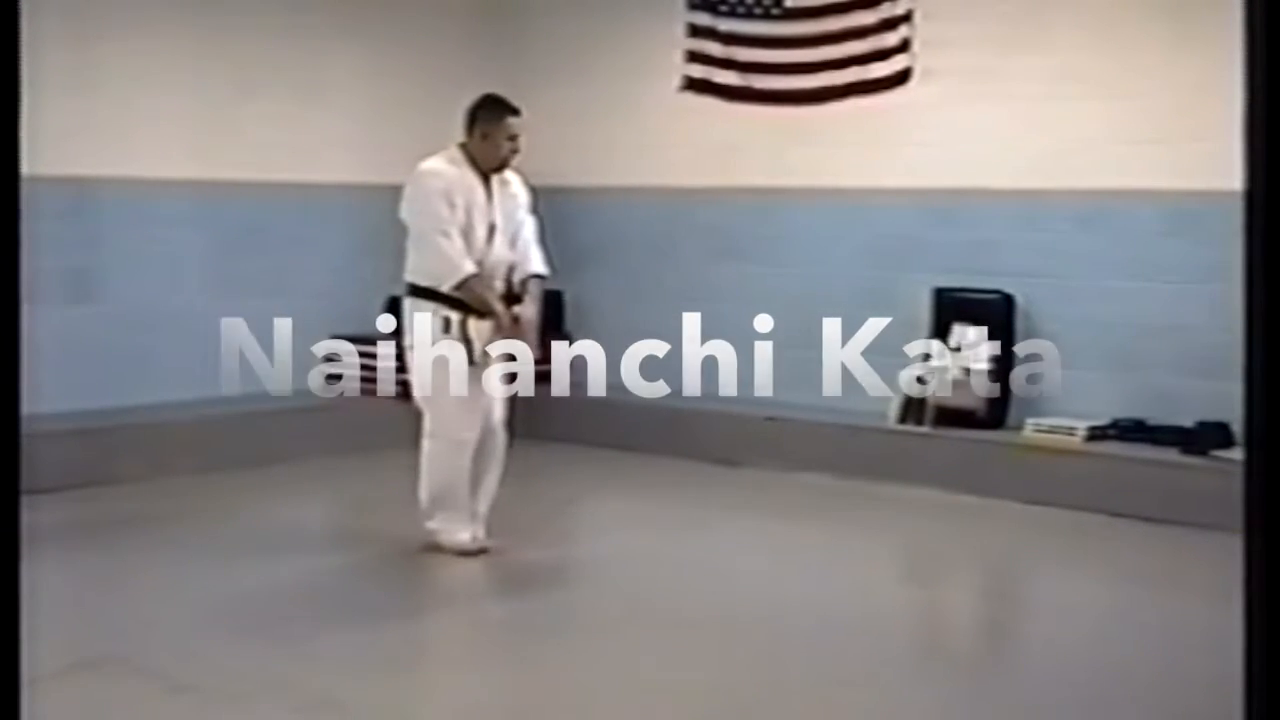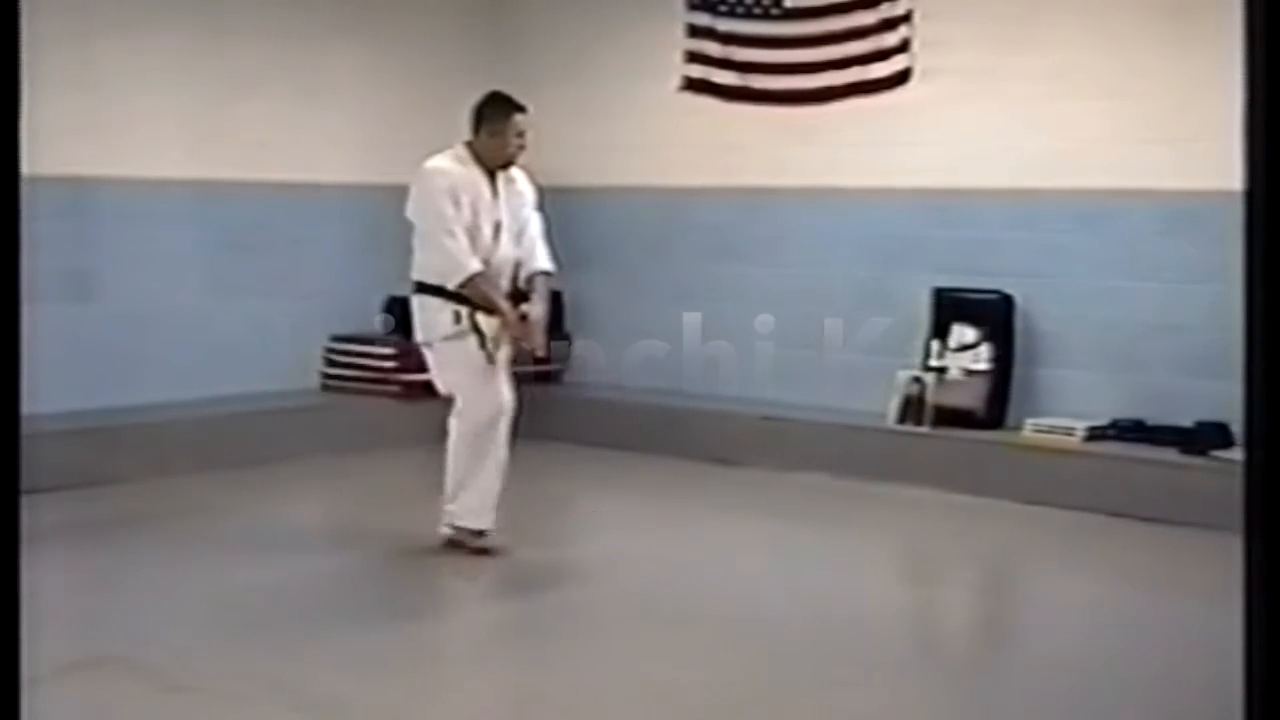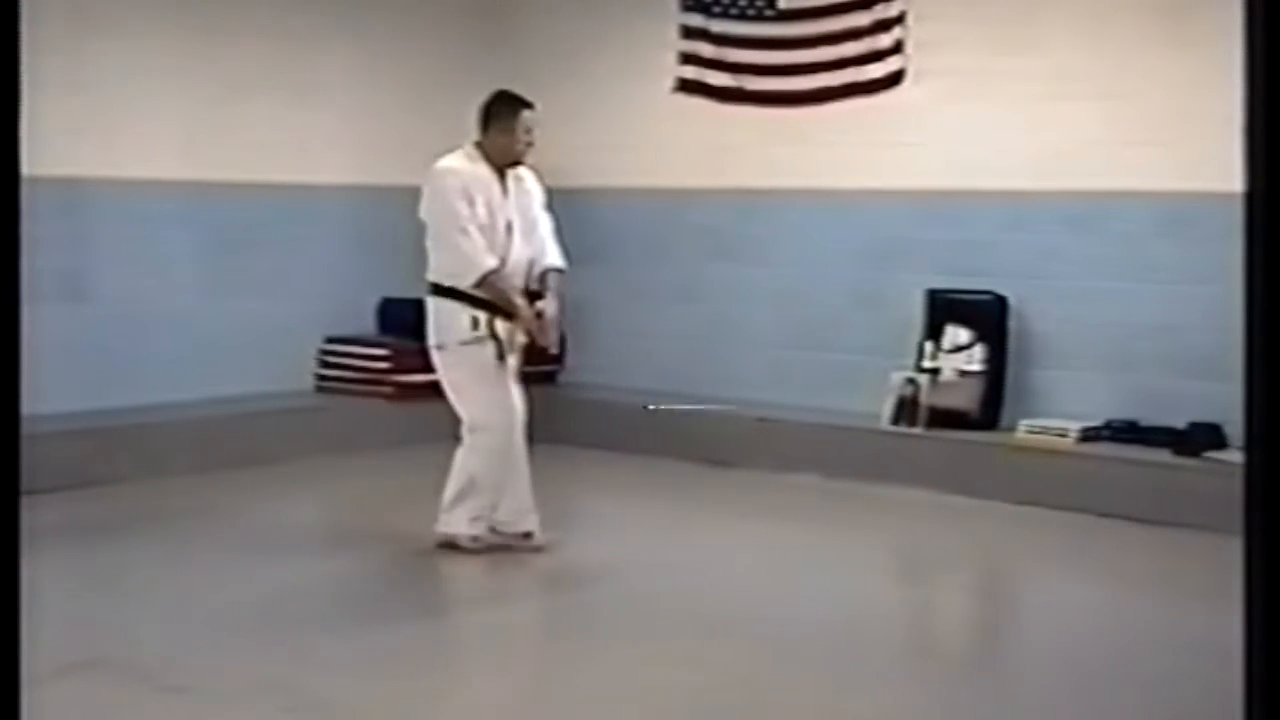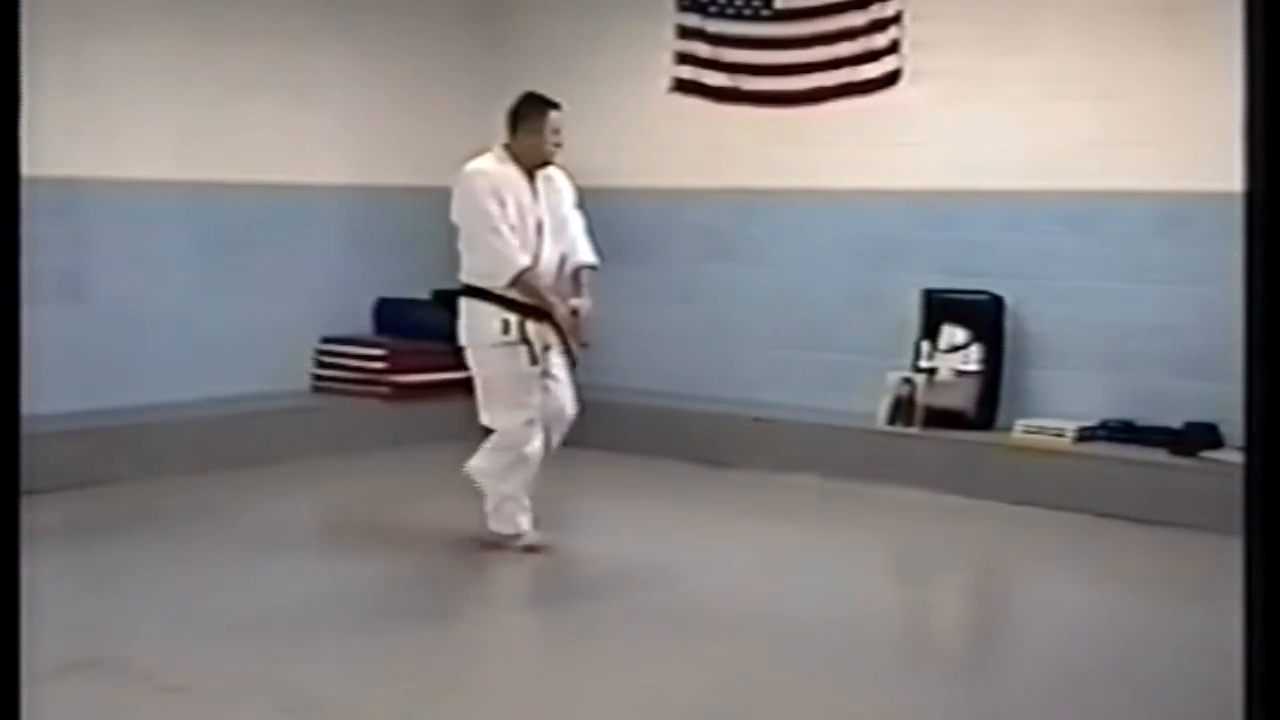
dt=0.4s
person 1, frame 1
left shoulder: (512, 186)
right shoulder: (433, 179)
left elbow: (526, 249)
right elbow: (447, 261)
left wrist: (529, 304)
right wrist: (499, 310)
left hip: (489, 321)
right hip: (440, 318)
left knee: (490, 426)
right knee: (453, 426)
left ankle: (469, 522)
right ankle: (448, 526)
person 1, frame 2
left shoulder: (518, 183)
right shoulder: (439, 176)
left elbow: (532, 246)
right elbow: (452, 258)
left wrist: (537, 301)
right wrist: (503, 308)
left hip: (494, 315)
right hip: (448, 311)
left knee: (493, 413)
right knee: (484, 407)
left ankle: (465, 520)
right ankle: (468, 518)
person 1, frame 3
left shoulder: (525, 181)
right shoulder: (450, 176)
left elbow: (542, 243)
right elbow: (468, 258)
left wrist: (550, 299)
right wrist: (521, 306)
left hip: (502, 318)
right hip: (463, 316)
left knee: (488, 425)
right knee: (499, 420)
left ankle: (459, 525)
right ankle: (512, 523)
person 1, frame 4
left shoulder: (556, 181)
right shoulder: (481, 179)
left elbow: (574, 241)
right elbow: (502, 258)
left wrist: (582, 296)
right wrist: (554, 303)
left hip: (538, 318)
right hip: (497, 317)
left knee: (558, 410)
right knee: (519, 423)
left ankle: (490, 480)
right ankle: (508, 523)
